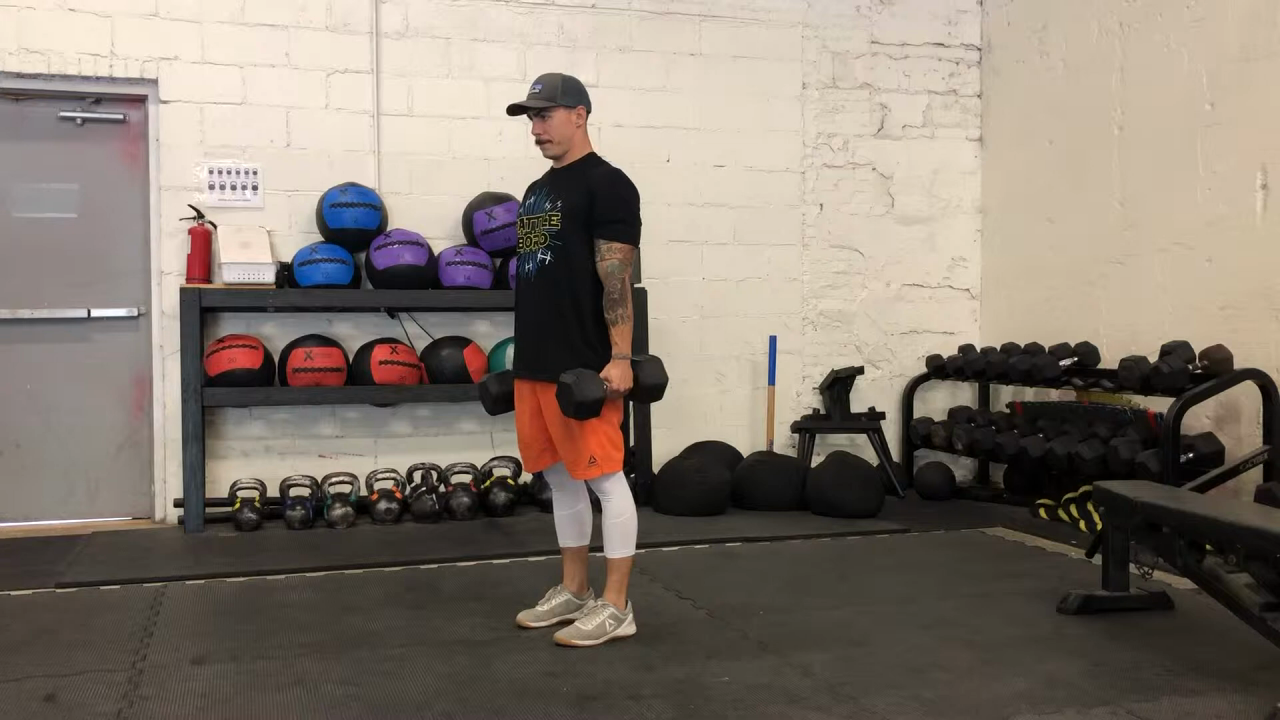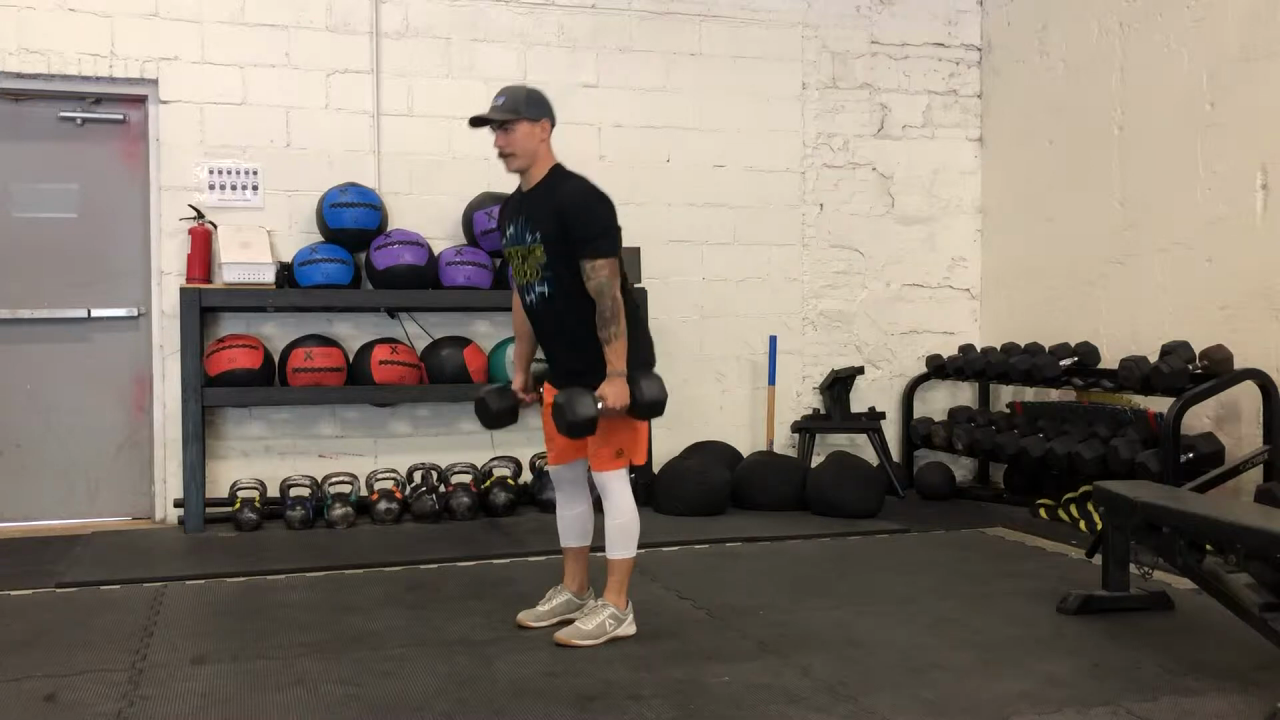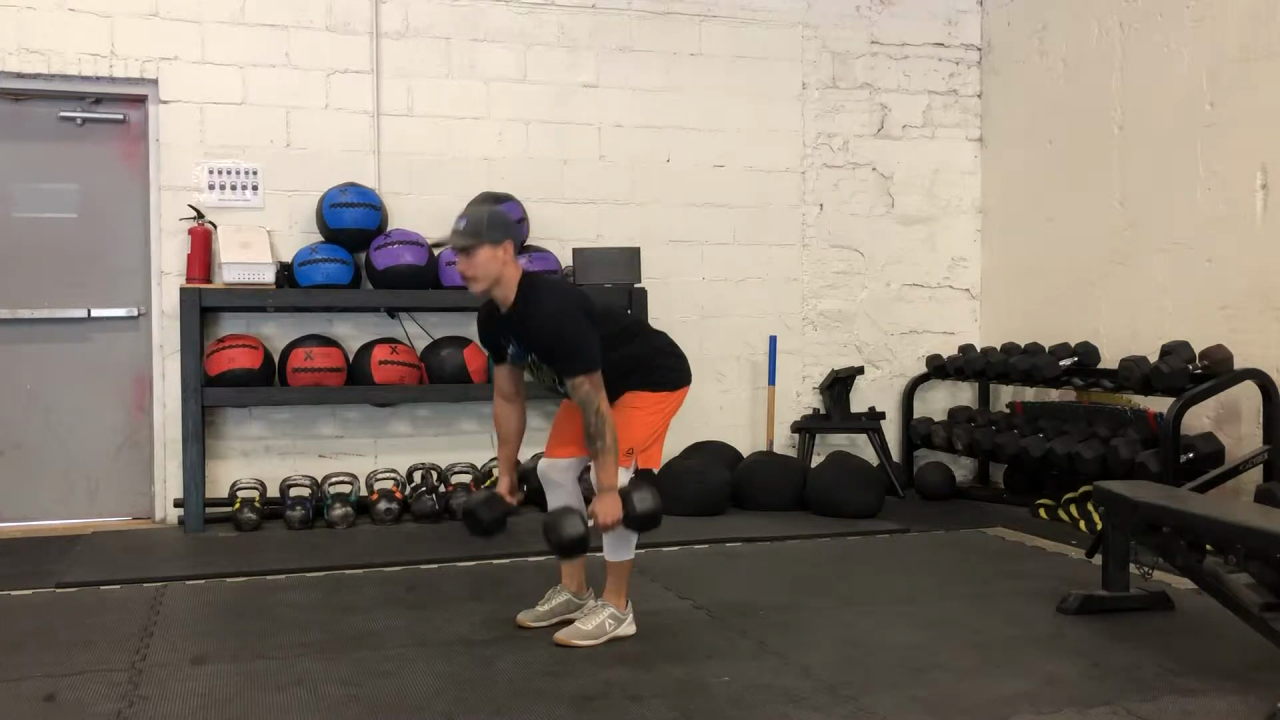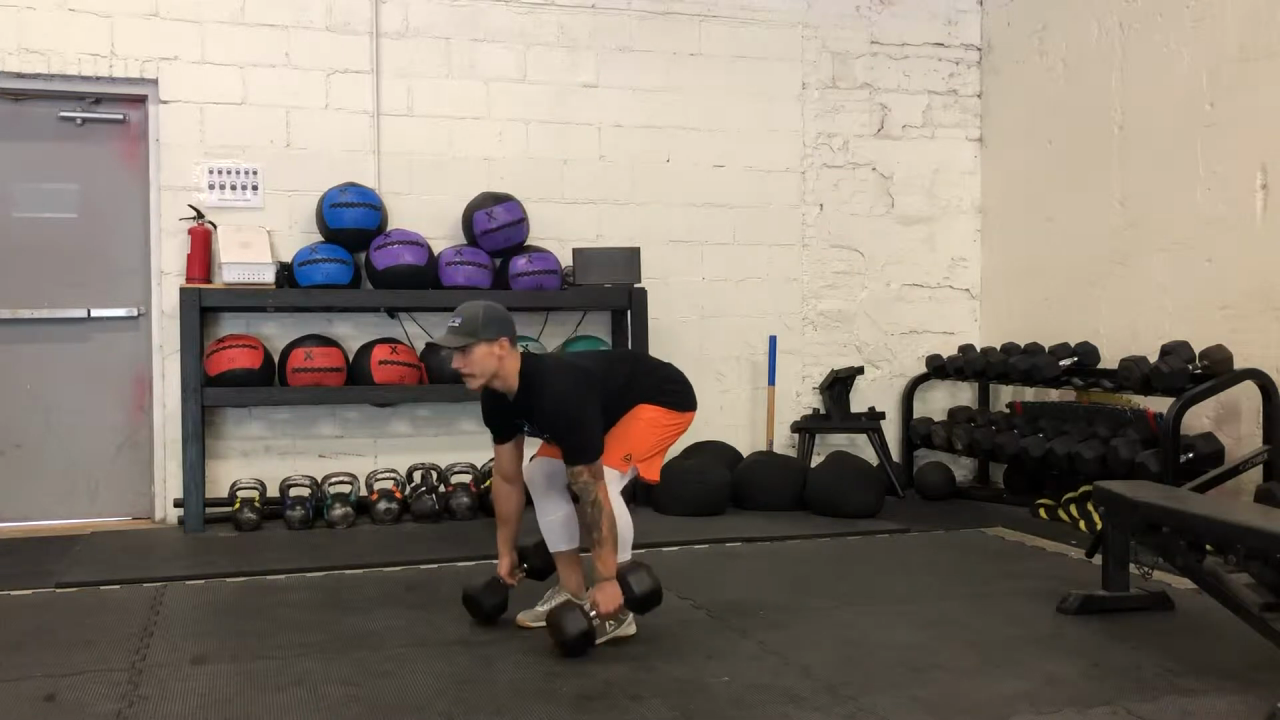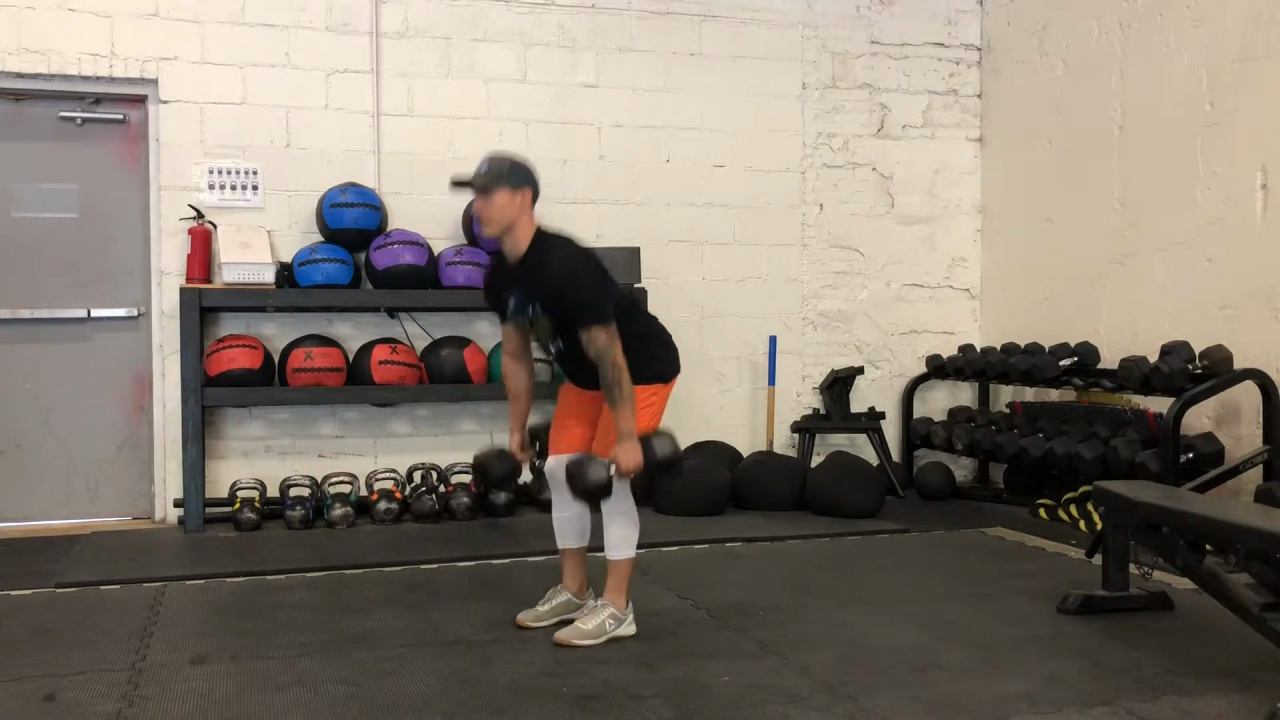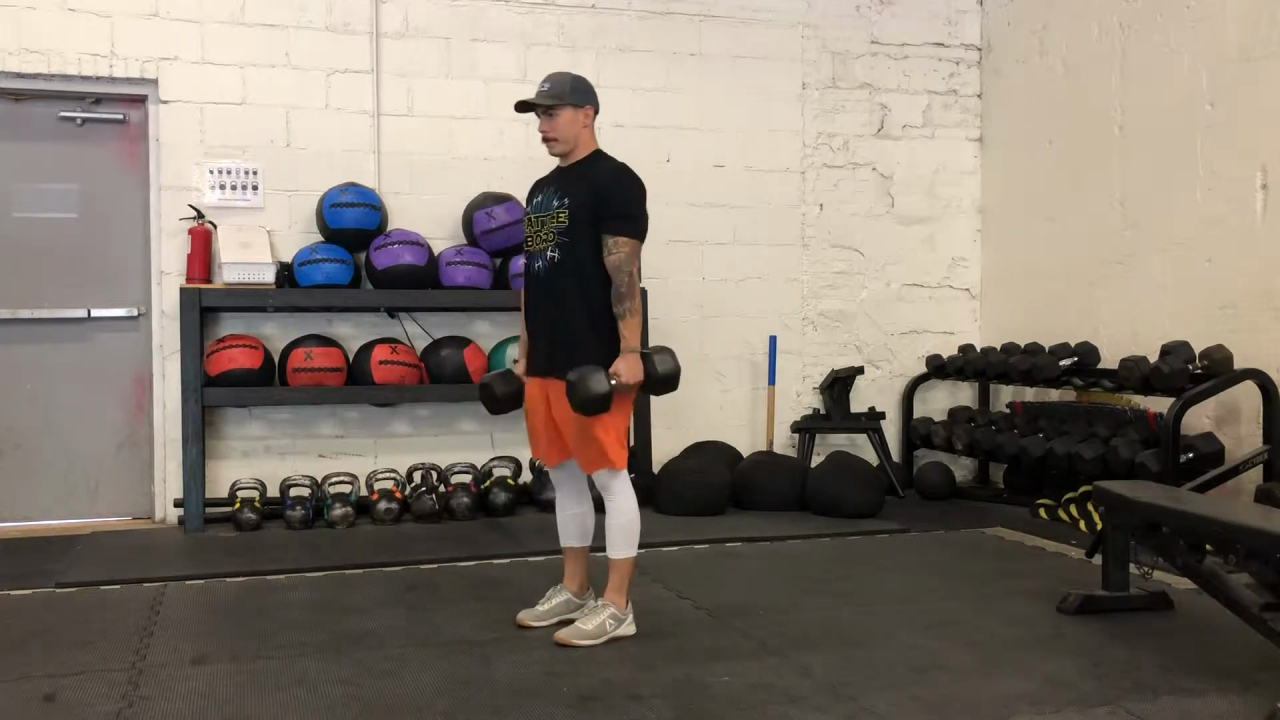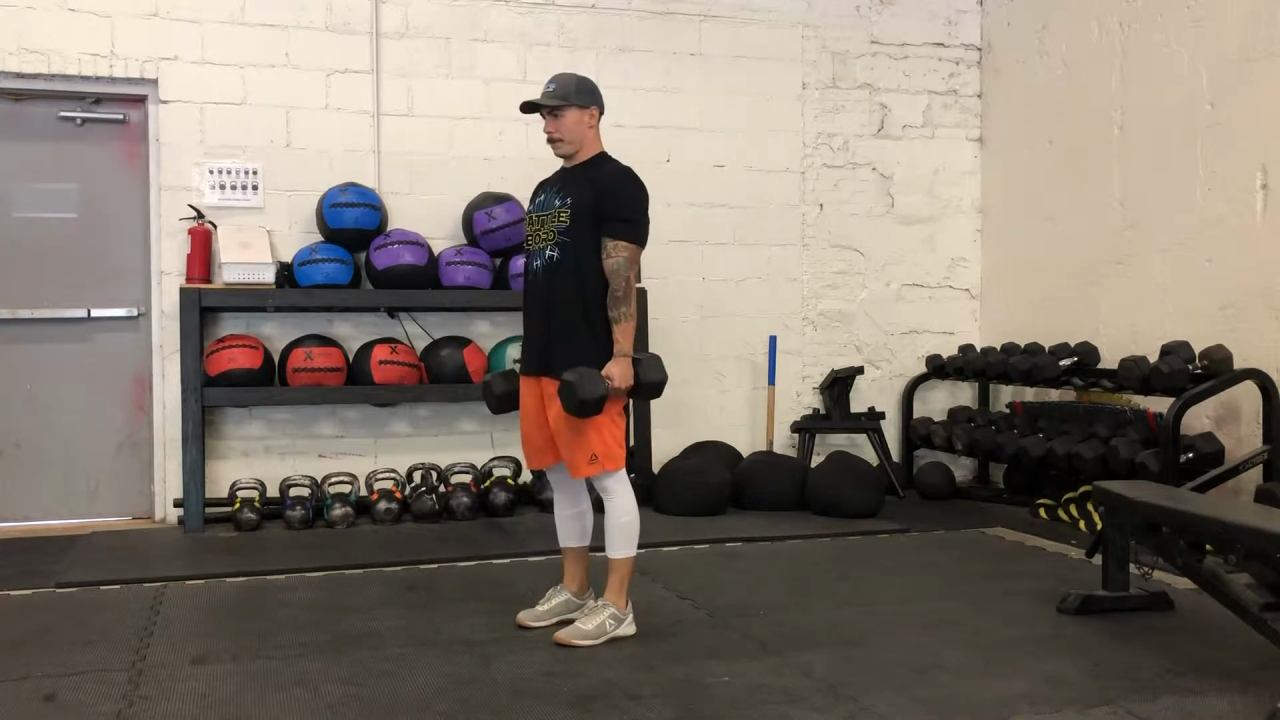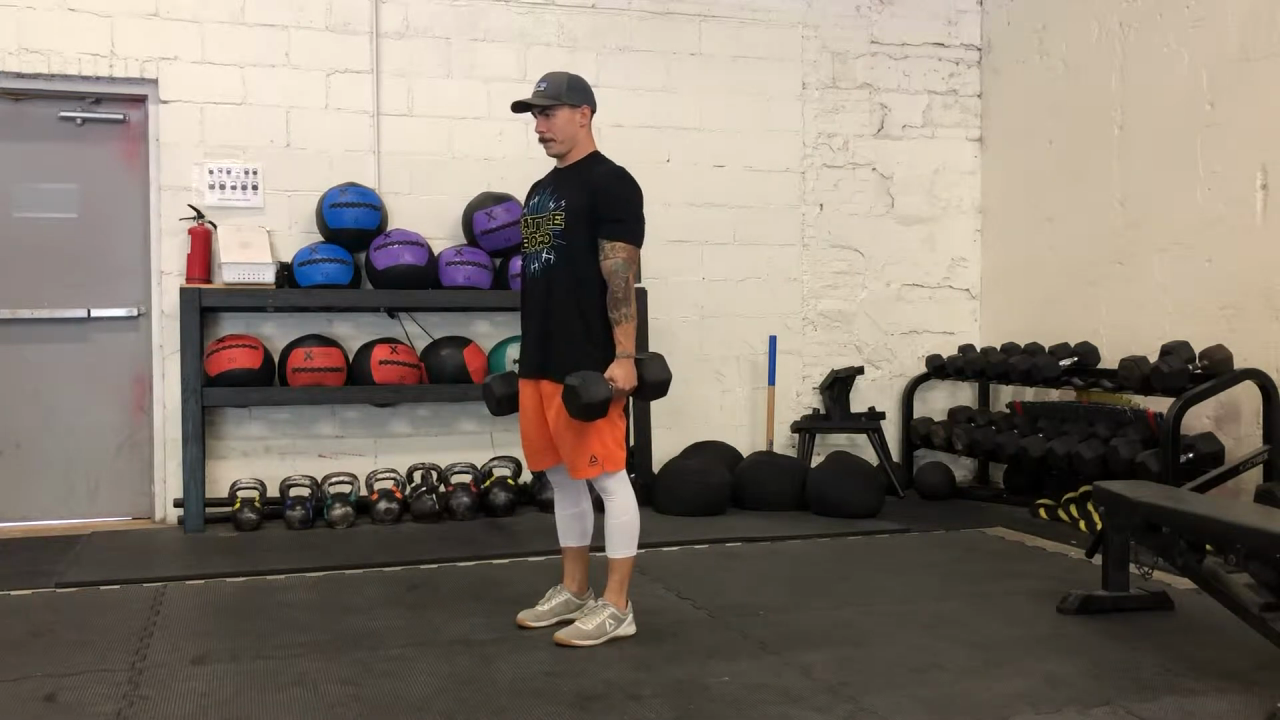
dt=0.5s
person 1, frame 1
left shoulder: (606, 185)
right shoulder: (538, 190)
left elbow: (616, 277)
left wrist: (620, 358)
right wrist: (524, 359)
left hip: (583, 366)
right hip: (535, 365)
left knee: (603, 477)
right knee: (559, 478)
left ankle: (616, 607)
right ankle: (573, 591)
person 1, frame 2
left shoulder: (579, 200)
right shoulder: (512, 210)
left elbow: (608, 293)
left wrist: (617, 378)
right wrist: (521, 369)
left hip: (610, 365)
right hip: (564, 371)
left knee: (608, 475)
right knee: (565, 475)
left ankle: (616, 608)
right ankle: (574, 591)
person 1, frame 3
left shoulder: (555, 310)
right shoulder: (492, 319)
left elbow: (595, 406)
right elbow: (508, 398)
left wrist: (608, 492)
right wrist: (506, 472)
left hip: (653, 376)
right hip: (597, 382)
left knee: (612, 478)
right knee: (555, 469)
left ankle: (616, 608)
right ankle: (573, 591)
person 1, frame 4
left shoulder: (559, 395)
right shoulder: (497, 398)
left elbow: (593, 496)
right elbow: (507, 479)
left wrist: (607, 580)
right wrist: (506, 553)
left hip: (662, 400)
right hip: (609, 402)
left knee: (604, 480)
right knee: (540, 475)
left ankle: (614, 611)
right ankle: (571, 591)
person 1, frame 5
left shoulder: (566, 266)
right shoulder: (500, 274)
left elbow: (609, 354)
right elbow: (515, 355)
left wrist: (627, 438)
right wrist: (518, 430)
left hip: (644, 366)
right hip: (584, 369)
left knee: (606, 471)
right knee: (560, 469)
left ankle: (616, 607)
right ankle: (574, 591)
person 1, frame 6
left shoulder: (613, 180)
right shoulder: (542, 189)
left elbow: (624, 271)
left wrist: (630, 351)
right wrist: (525, 354)
left hip: (594, 361)
right hip: (547, 361)
left knee: (609, 476)
right knee: (565, 476)
left ankle: (617, 607)
right ankle: (574, 591)
person 1, frame 7
left shoulder: (615, 183)
right shoulder: (547, 189)
left elbow: (622, 275)
left wrist: (621, 355)
right wrist: (529, 355)
left hip: (588, 363)
right hip: (542, 361)
left knee: (607, 476)
right knee: (561, 476)
left ankle: (616, 606)
right ankle: (573, 591)
person 1, frame 8
left shoulder: (609, 183)
right shoulder: (541, 190)
left elbow: (621, 277)
left wrist: (625, 357)
right wrist: (529, 358)
left hip: (588, 364)
right hip: (540, 362)
left knee: (607, 478)
right knee: (562, 477)
left ankle: (616, 607)
right ankle: (573, 591)
